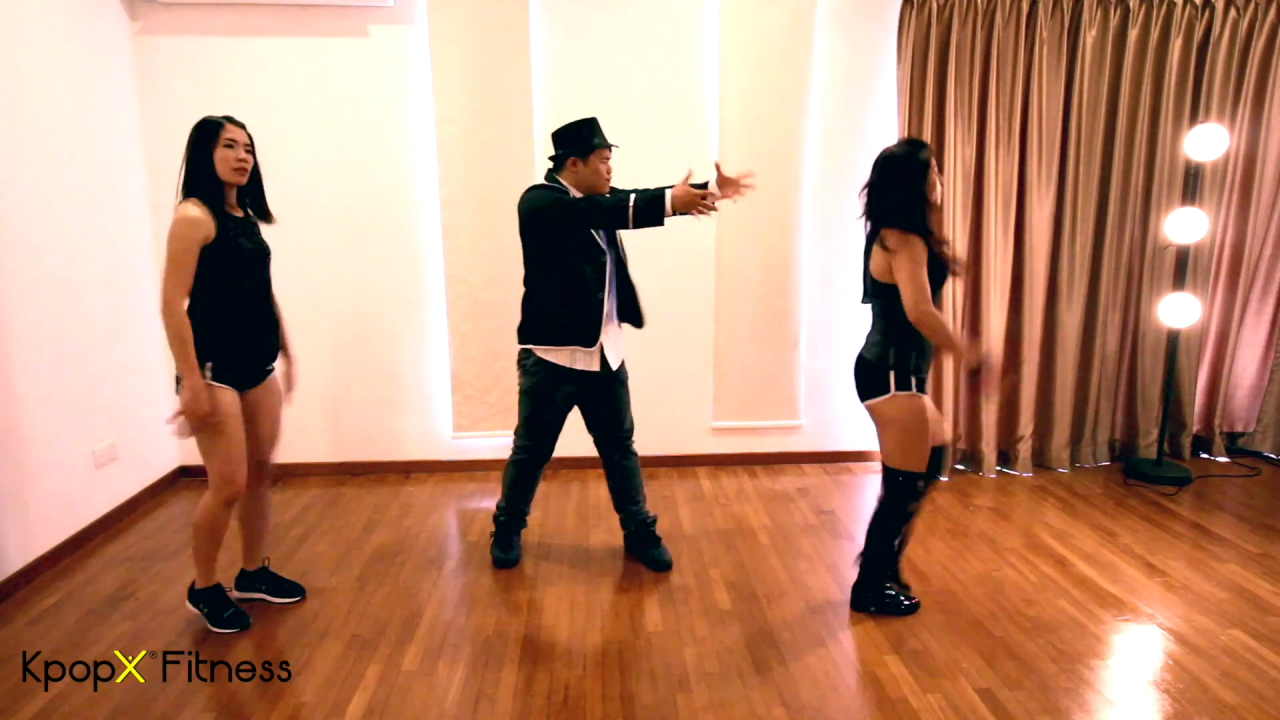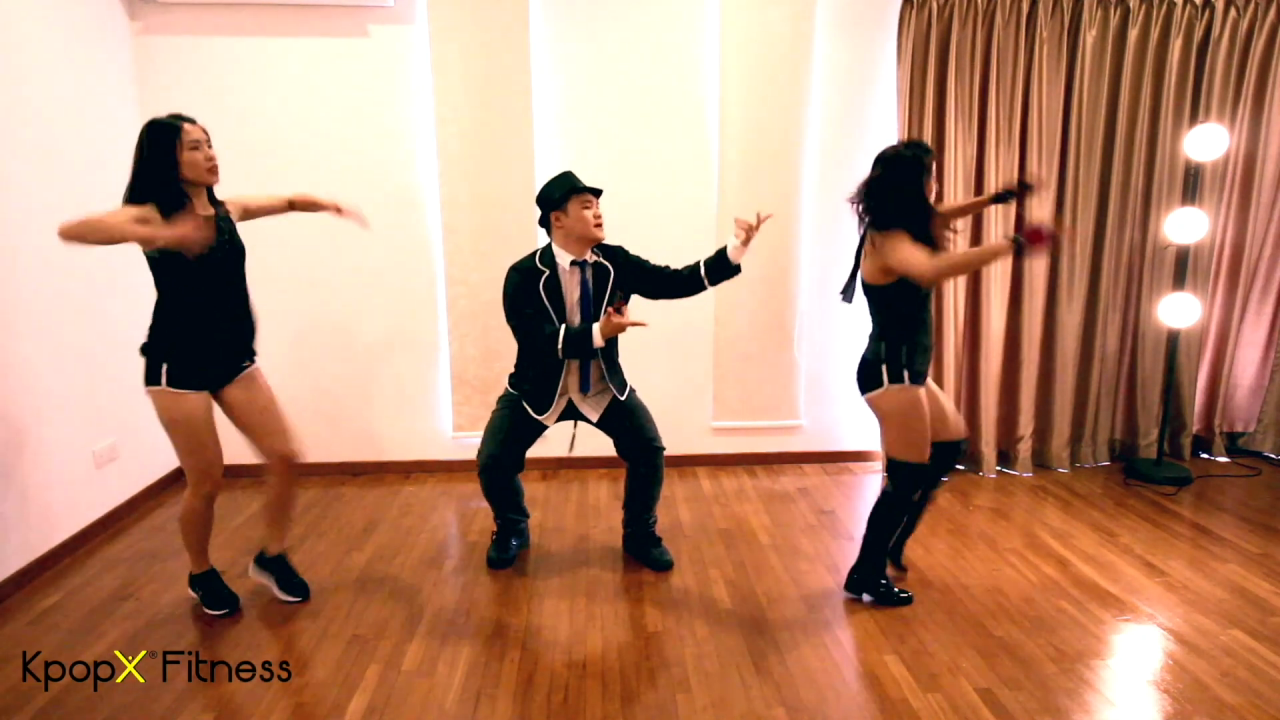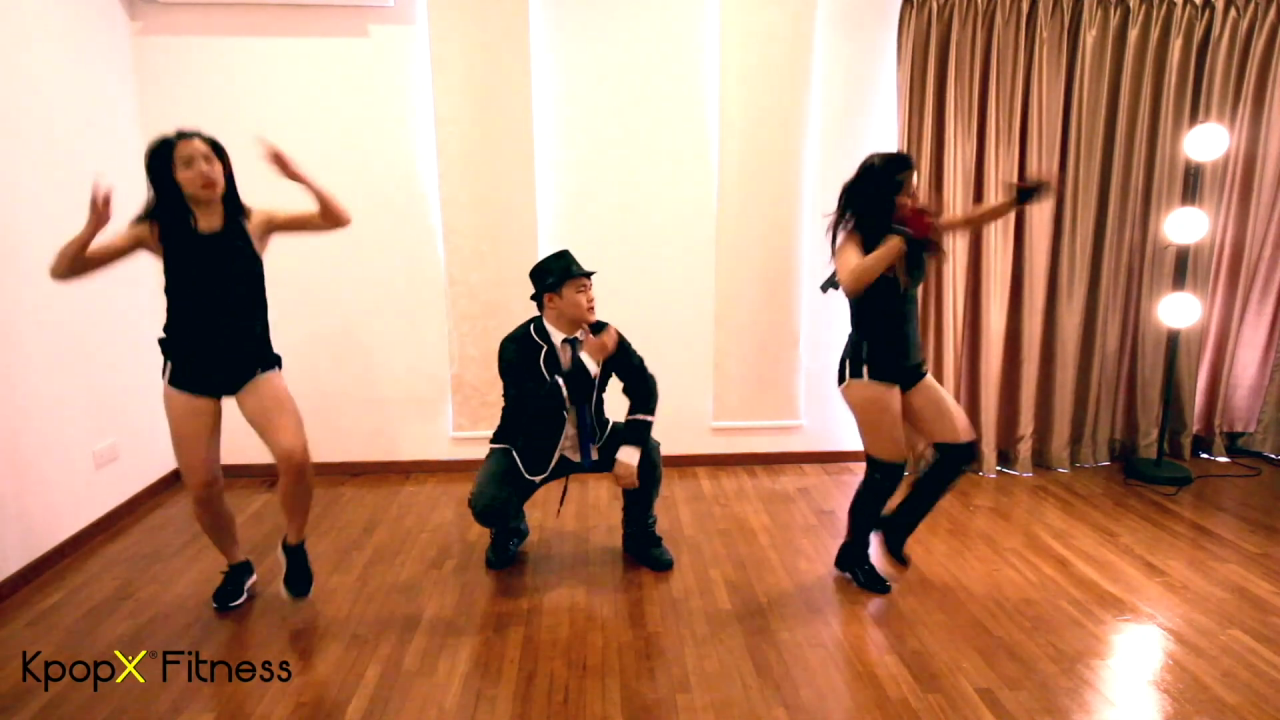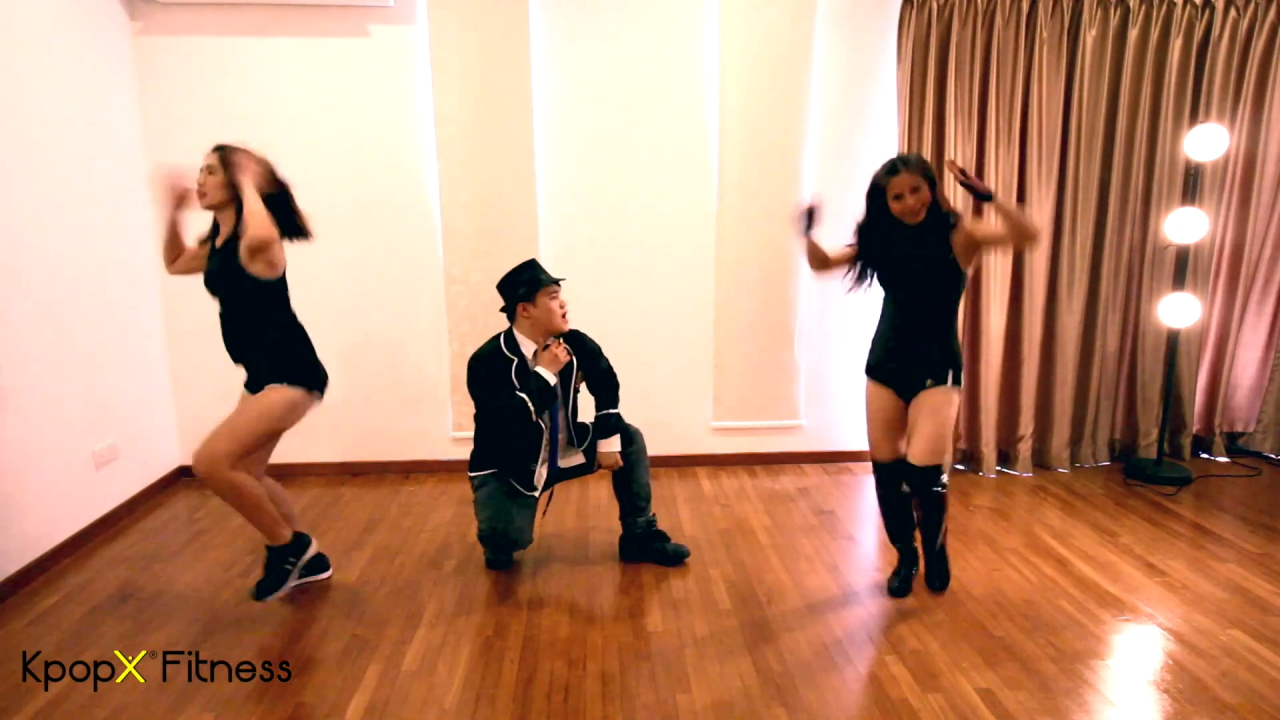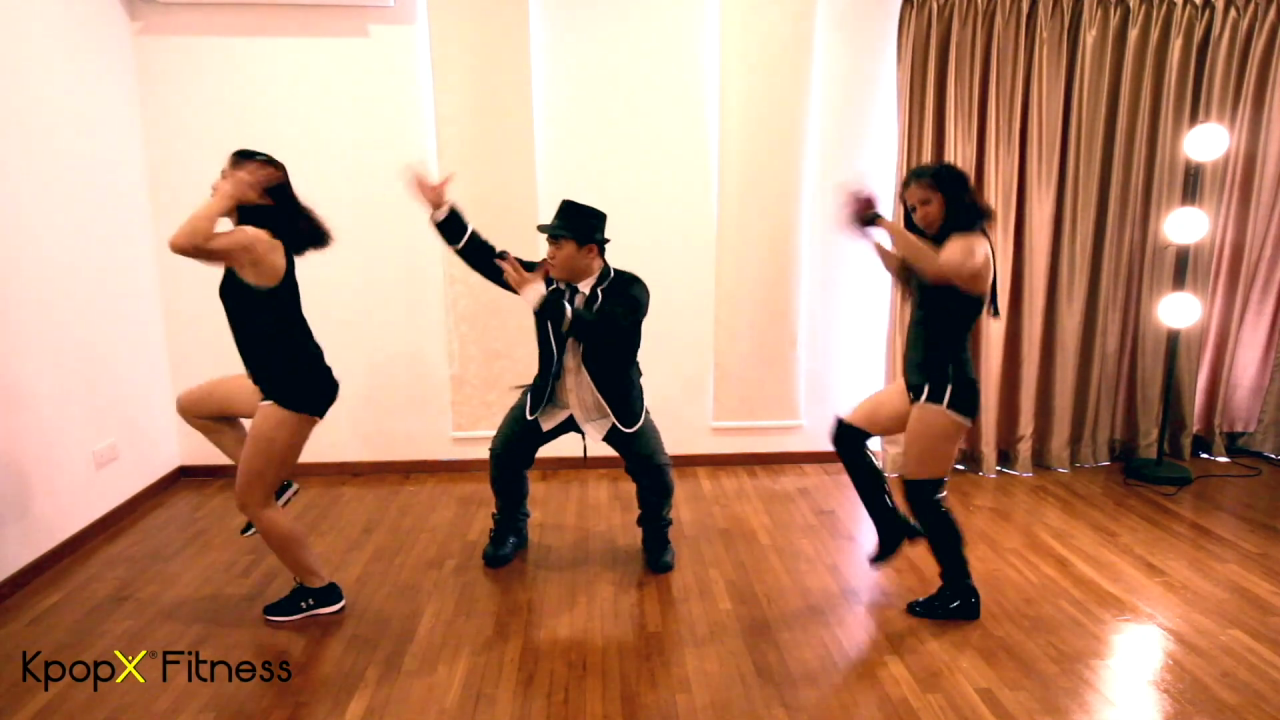
dt=1s
person 1, frame 1
left shoulder: (247, 216)
right shoulder: (194, 217)
right elbow: (173, 306)
left wrist: (286, 351)
right wrist: (192, 383)
left hip: (257, 365)
right hip: (212, 368)
left knee: (260, 474)
right knee: (230, 484)
left ankle: (253, 573)
right ankle: (204, 588)
person 1, frame 2
left shoulder: (227, 211)
right shoulder: (150, 216)
left elbow: (284, 202)
right elbow: (72, 230)
left wrist: (325, 204)
right wrist: (161, 236)
left hip: (234, 359)
right hip: (177, 365)
left knee: (285, 456)
right knee: (207, 483)
left ankle: (273, 557)
right ankle: (201, 574)
person 1, frame 3
left shoulder: (254, 222)
right shoulder: (156, 232)
left elbow: (336, 219)
right elbow: (63, 271)
left wrist: (299, 179)
right wrist: (93, 227)
left hip: (252, 362)
right hip: (190, 370)
left knee: (294, 457)
right knee: (203, 489)
left ankle: (294, 546)
right ankle: (237, 566)
person 1, frame 4
left shoulder: (256, 238)
right shoulder: (218, 242)
left elbow: (261, 235)
right elbow: (176, 262)
left wrist: (248, 185)
right wrist: (174, 211)
left hip: (291, 374)
right hip: (264, 372)
left knee: (211, 463)
right knee: (243, 473)
left ankle: (286, 543)
right ankle: (304, 554)
person 1, frame 5
left shoulder: (253, 241)
right shoulder: (254, 243)
left elbow: (183, 243)
left wrist: (227, 197)
left hip: (294, 387)
right hip: (277, 378)
left knee: (250, 499)
right knee: (190, 404)
left ankle: (319, 589)
right ankle: (272, 483)
person 2, frame 1
left shoulder: (892, 234)
right shoulder: (903, 241)
right elbow: (921, 313)
right wrist: (970, 355)
left hip: (889, 368)
right hip: (893, 373)
left knee: (933, 457)
right knee: (905, 484)
left ankle: (881, 560)
right ankle: (872, 588)
person 2, frame 2
left shoulder: (900, 232)
right shoulder: (889, 240)
left elbow: (940, 215)
right elbow: (932, 270)
left wrist: (995, 199)
right wrist: (1012, 245)
left hip: (907, 369)
right hip: (891, 371)
left knee: (950, 448)
right knee: (909, 477)
left ankle: (887, 546)
right ankle: (866, 574)
person 2, frame 3
left shoulder: (908, 228)
right shoulder: (854, 238)
left elbow: (967, 221)
right elbow: (851, 283)
left wrist: (1015, 200)
right wrist: (898, 241)
left hip: (909, 366)
right hip: (869, 368)
left knee: (962, 449)
right knee: (886, 470)
left ankle: (896, 528)
right ankle: (853, 554)
person 2, frame 4
left shoulder: (958, 234)
right shoulder: (880, 240)
left elbow: (1026, 236)
right elbow: (822, 265)
left wrist: (987, 194)
right wrist: (810, 235)
left hip: (936, 372)
right hip: (886, 366)
left knee: (923, 473)
right knee: (886, 472)
left ankle: (935, 548)
right ankle: (906, 556)
person 2, frame 5
left shoulder: (971, 245)
right shoulder: (939, 245)
left elbow: (940, 270)
right elbow: (903, 269)
left wrist: (881, 222)
right wrist: (874, 233)
left hip: (946, 385)
right hip: (919, 379)
left knee: (922, 490)
right knee: (847, 433)
left ankle: (961, 593)
right ankle: (892, 526)
person 3, frame 1
left shoulder: (597, 200)
right shoulder: (540, 201)
left elbow: (636, 204)
right elbow: (596, 212)
left wrist: (711, 192)
right wrist: (669, 202)
left hip: (604, 351)
right hip: (553, 352)
left knee: (619, 446)
right knee: (532, 449)
left ankle: (640, 532)
right ankle: (507, 530)
person 3, frame 2
left shoulder: (615, 262)
right shoulder: (525, 275)
left elbow: (674, 282)
right elbow: (534, 339)
left wrist: (734, 251)
right wrist: (597, 333)
left hip: (604, 386)
right hip: (538, 389)
left knee: (648, 451)
right knee: (494, 463)
left ankle: (639, 535)
right ankle: (511, 531)
person 3, frame 3
left shoulder: (603, 334)
right shoulder: (518, 346)
left elbow: (643, 384)
right elbow: (532, 407)
left wrist: (631, 452)
right wrist: (588, 361)
left hip: (590, 438)
right hip: (530, 447)
left knee: (645, 456)
right knee: (486, 505)
left ankle: (639, 536)
right ankle: (510, 532)
person 3, frame 4
left shoulder: (574, 343)
right shoulder: (486, 361)
left elbow: (606, 385)
right elbow: (506, 425)
left wrist: (608, 440)
right wrist: (544, 374)
left hip: (566, 450)
right hip: (507, 467)
left knee: (628, 439)
right knee: (505, 537)
left ankle: (640, 536)
right ankle: (501, 540)
person 3, frame 5
left shoulder: (628, 290)
right shoulder: (548, 277)
left elbow: (602, 330)
right elbow: (488, 259)
left wrist: (540, 299)
right wrist: (441, 208)
left hip: (614, 404)
right hip: (550, 399)
left knee: (654, 470)
right knee: (505, 455)
left ankle: (655, 537)
right ankle: (510, 529)
